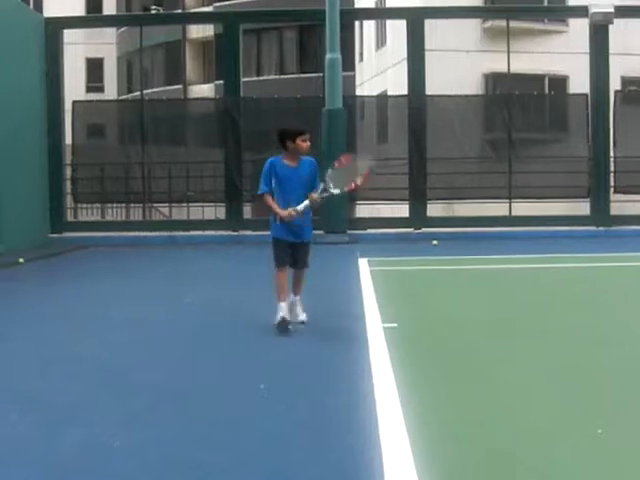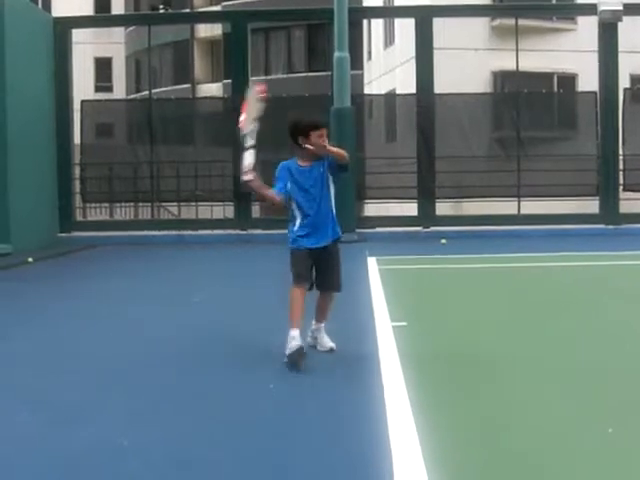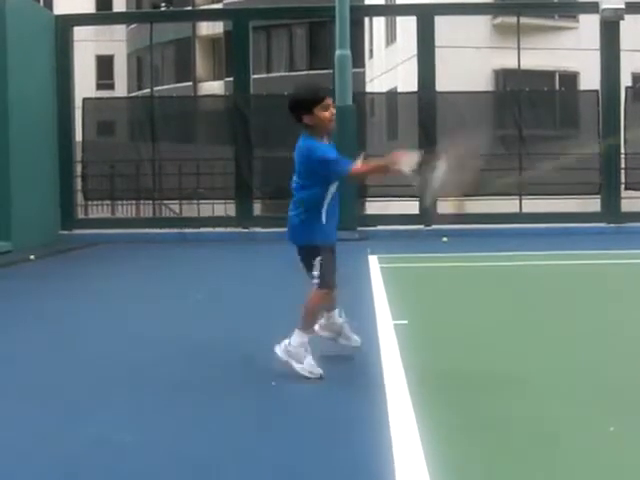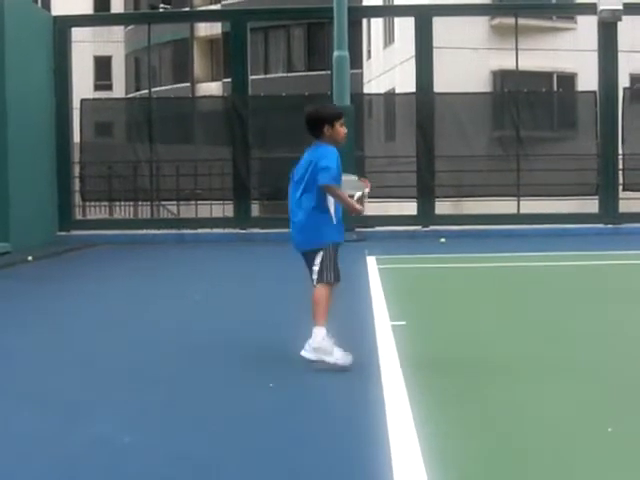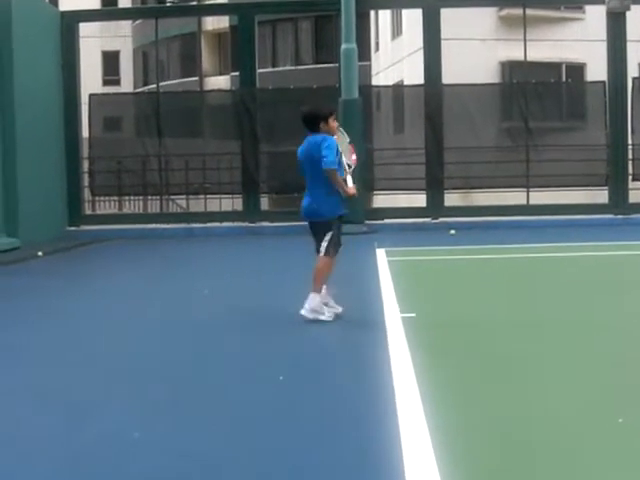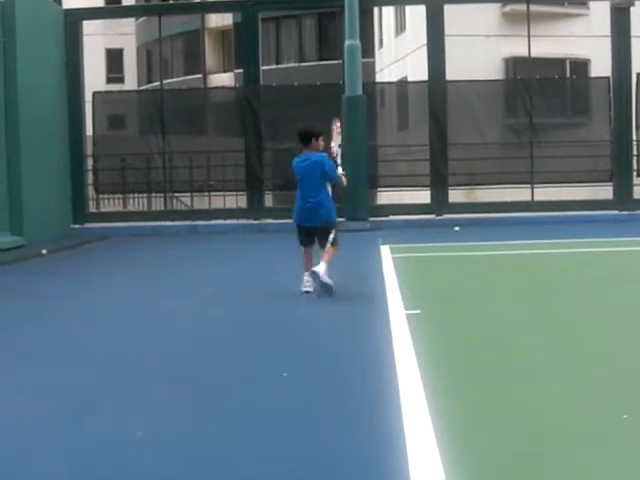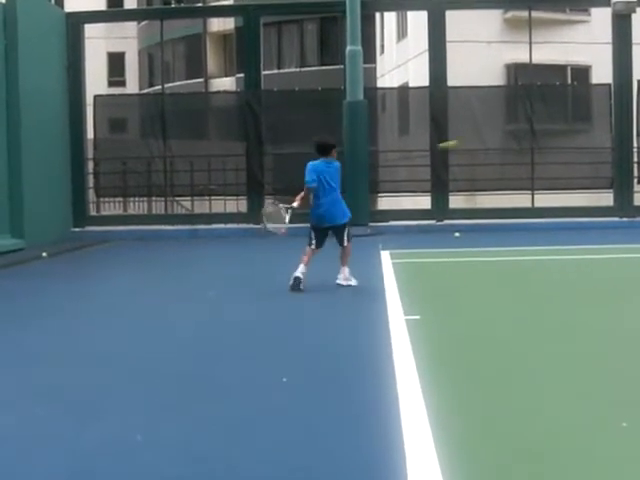
dt=0.7s
person 1, frame 1
left shoulder: (310, 164)
right shoulder: (272, 164)
left elbow: (315, 191)
right elbow: (265, 193)
left wrist: (314, 198)
right wrist: (279, 212)
left hip: (302, 225)
right hip: (281, 227)
left knee: (300, 267)
right knee: (282, 266)
left ankle: (295, 300)
right ankle: (282, 310)
person 1, frame 2
left shoulder: (326, 162)
right shoulder: (287, 168)
left elbow: (345, 159)
right elbow: (279, 199)
left wrist: (326, 150)
right wrist: (257, 186)
left hip: (328, 236)
right hip: (302, 237)
left knee: (329, 288)
right knee: (300, 283)
left ankle: (318, 331)
right ankle: (294, 338)
person 1, frame 3
left shoulder: (315, 142)
right shoulder: (315, 149)
right elbow: (352, 171)
left wrist: (370, 165)
right wrist: (384, 165)
left hip: (320, 223)
right hip: (312, 226)
left knee: (328, 278)
right knee: (323, 283)
left ankle: (332, 320)
right ankle: (296, 345)
person 1, frame 4
left shoulder: (309, 155)
right shoulder: (328, 153)
left elbow: (299, 191)
right elbow: (327, 185)
right wrist: (352, 205)
left hip: (304, 227)
right hip: (321, 228)
left knee: (325, 280)
right knee: (325, 281)
left ankle: (319, 335)
right ankle: (319, 340)
person 1, frame 5
left shoulder: (306, 144)
right shoulder: (328, 141)
left elbow: (308, 171)
right elbow: (330, 168)
right wrist: (345, 188)
left hip: (312, 205)
right hip: (327, 205)
left knee: (328, 250)
right knee: (327, 252)
left ankle: (323, 296)
right ankle: (314, 303)
person 1, frame 6
left shoulder: (296, 162)
right shoulder: (322, 159)
right elbow: (336, 180)
left wrist: (335, 175)
right wrist: (341, 177)
left hip: (302, 212)
right hip: (323, 212)
left knee: (307, 245)
right knee: (331, 244)
left ankle: (307, 281)
right ankle: (321, 269)
person 1, frame 7
left shoulder: (311, 166)
right shoulder: (336, 166)
left elbow: (309, 186)
left wrist: (300, 198)
right wrist: (303, 196)
left hip: (319, 214)
right hip: (338, 212)
left knee: (312, 246)
right knee: (345, 243)
left ankle: (300, 273)
right ankle: (344, 275)
